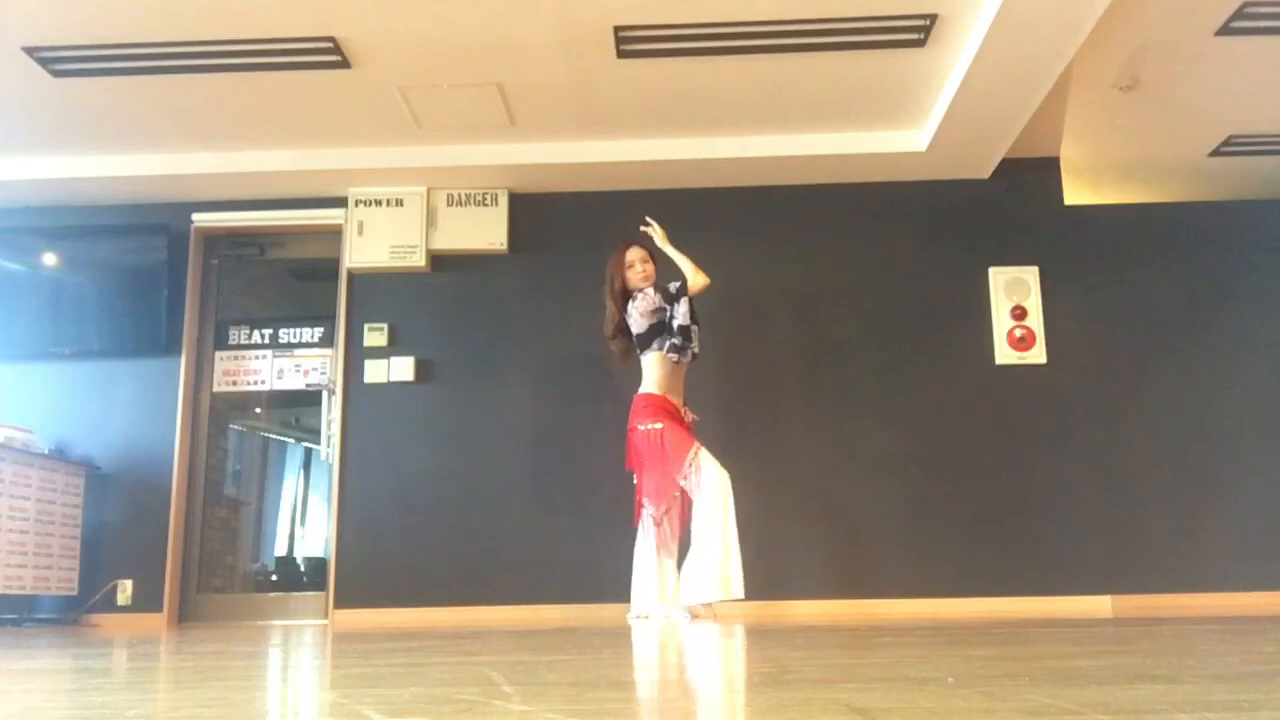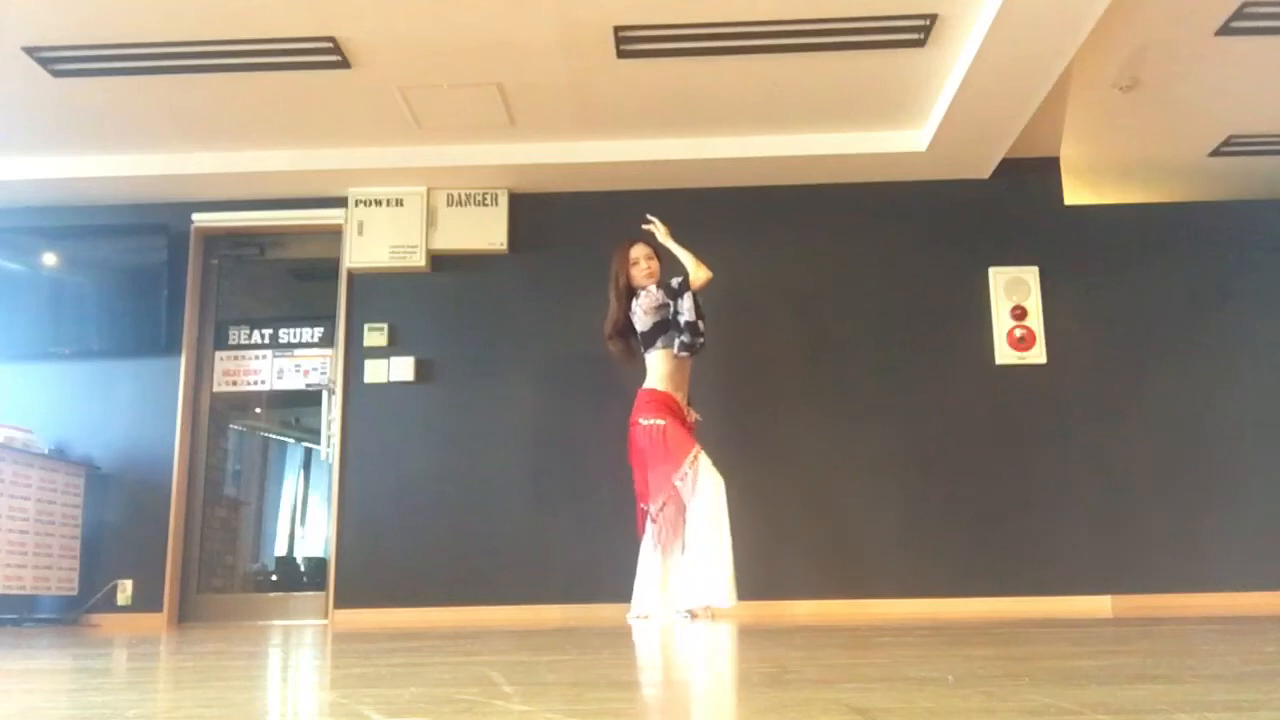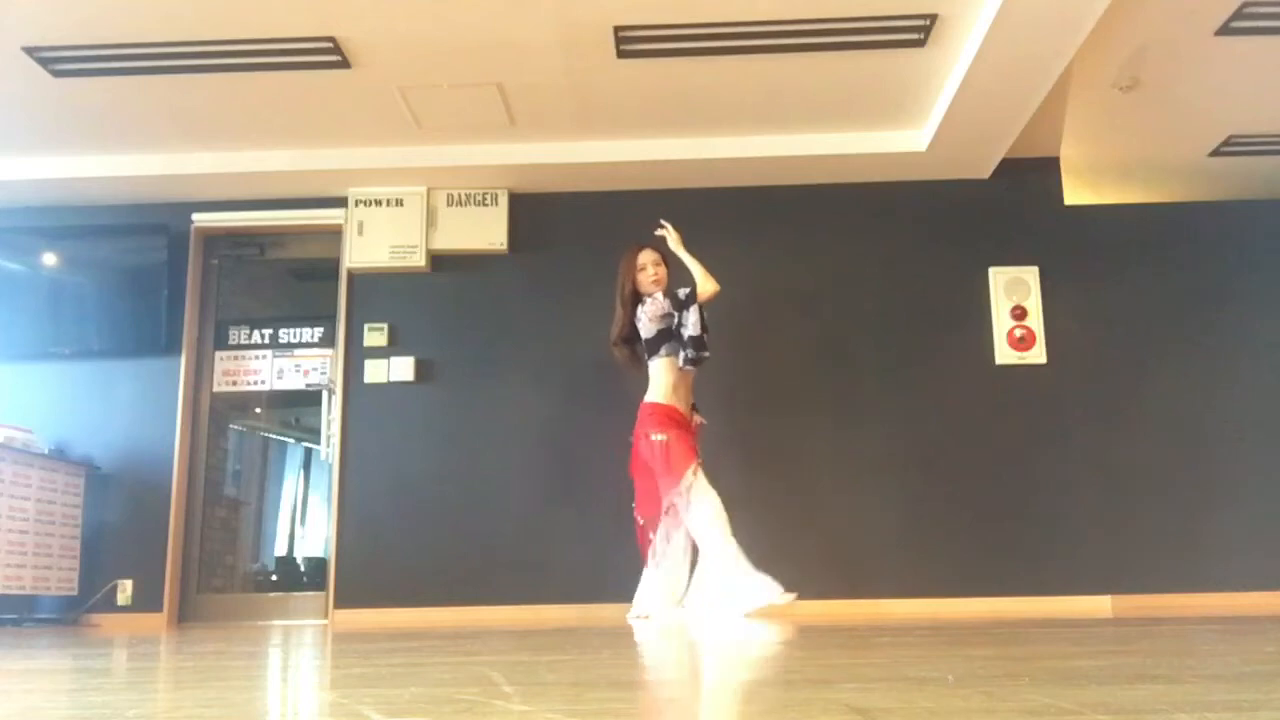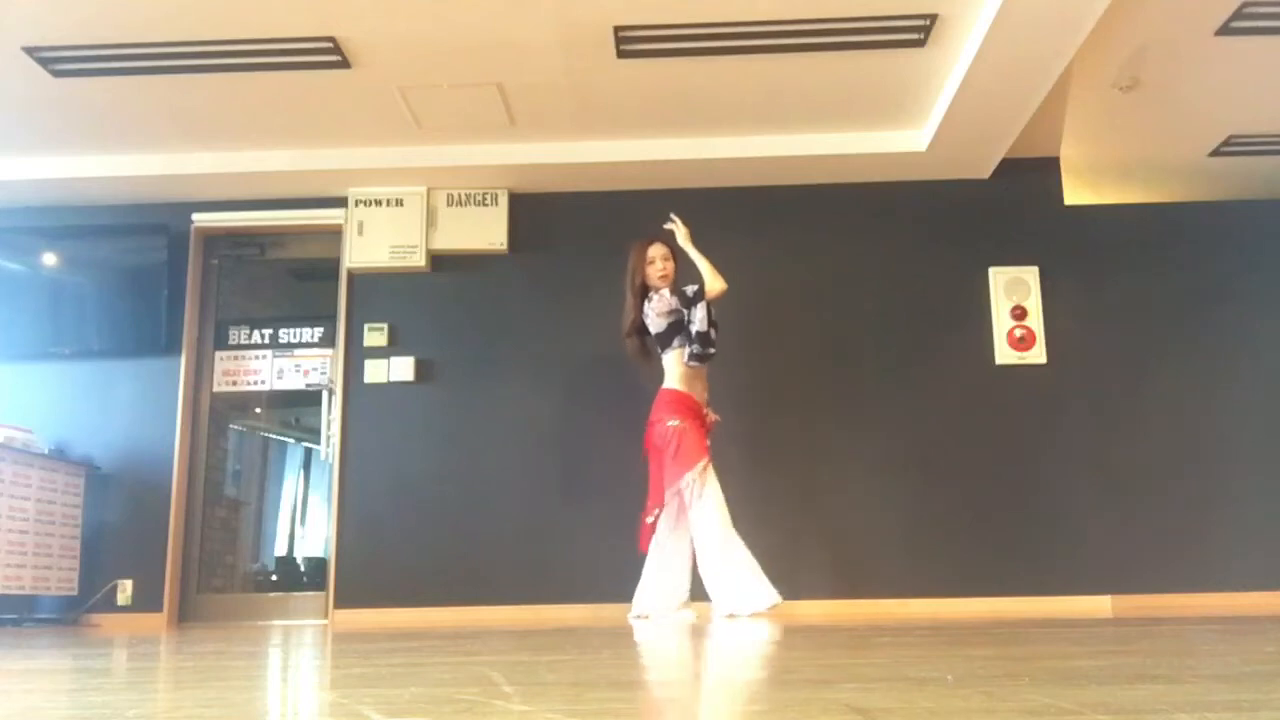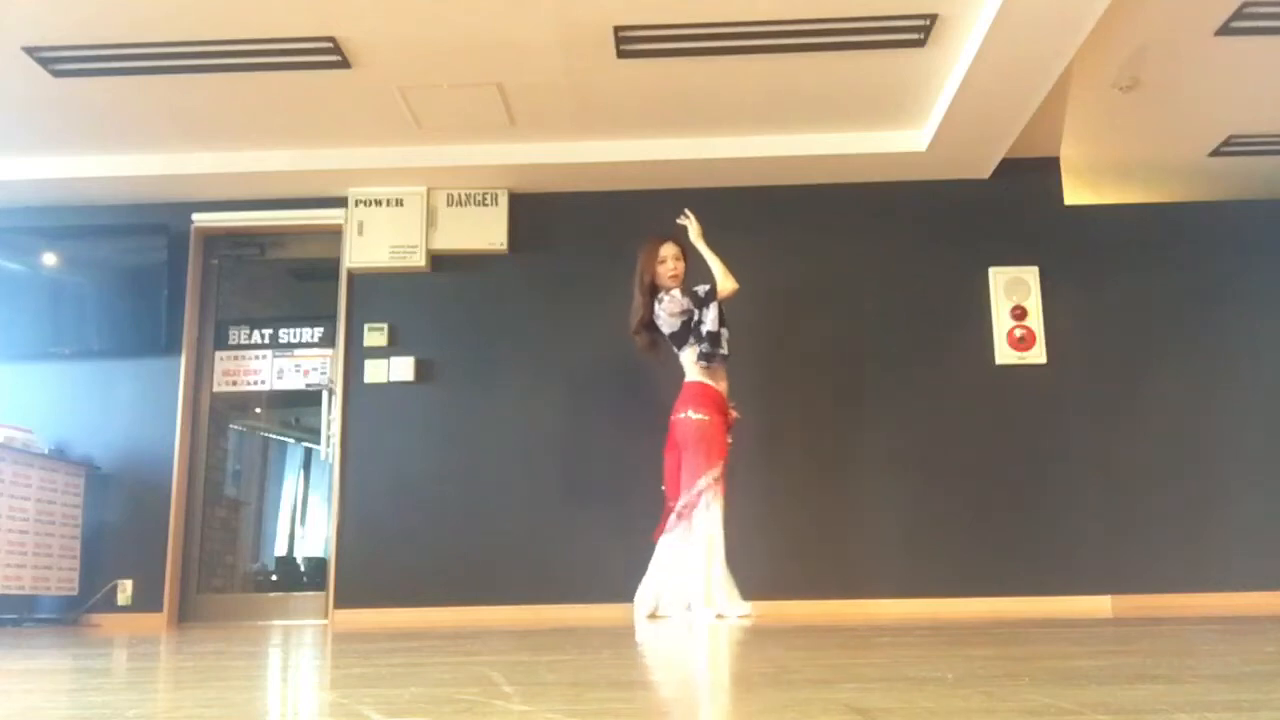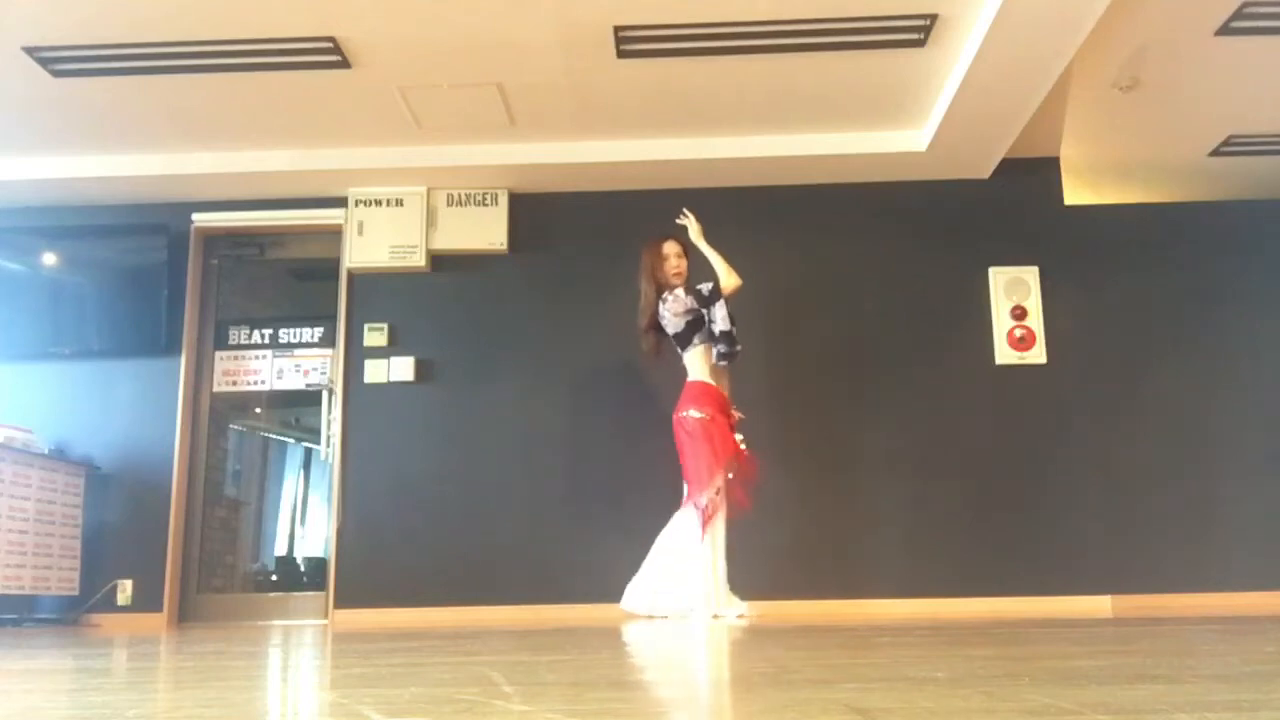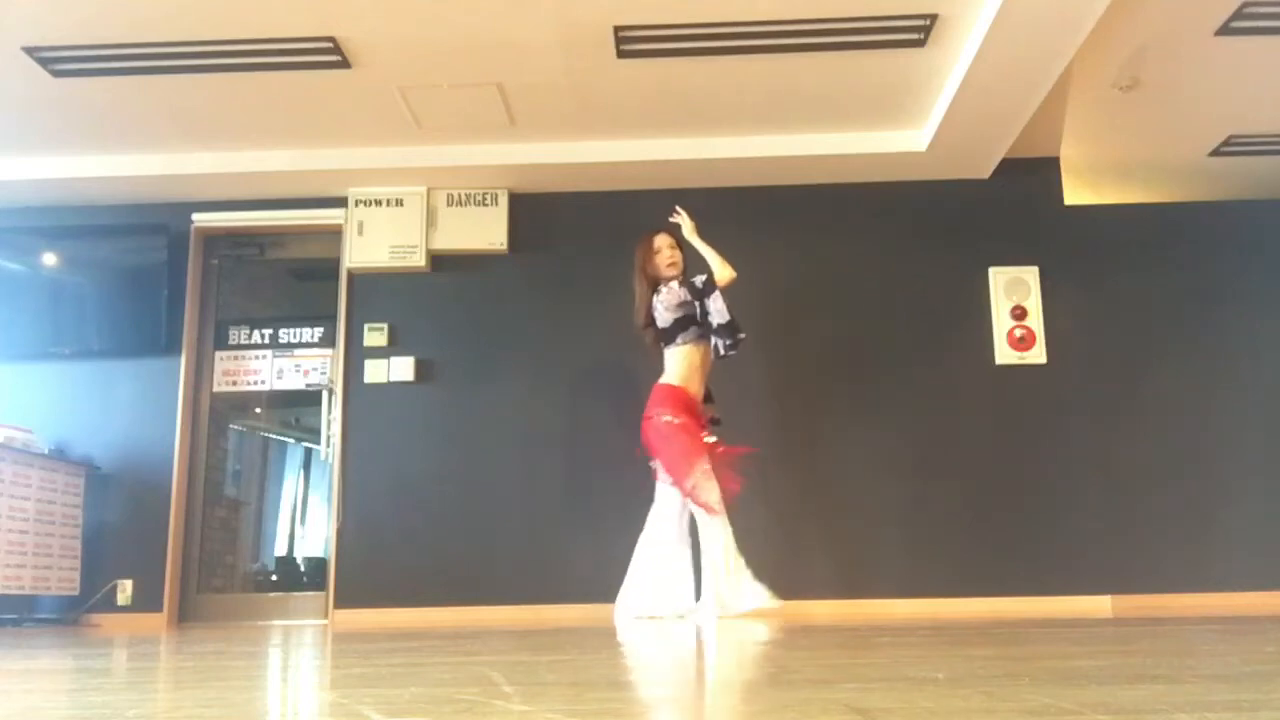
dt=0.2s
person 1, frame 1
left shoulder: (654, 307)
right shoulder: (641, 303)
right elbow: (699, 280)
right wrist: (667, 244)
left hip: (667, 416)
right hip: (653, 415)
left knee: (662, 511)
right knee: (712, 482)
left ankle: (657, 602)
right ankle: (703, 583)
person 1, frame 2
left shoulder: (659, 304)
right shoulder: (645, 301)
right elbow: (702, 275)
right wrist: (670, 240)
left hip: (668, 414)
right hip: (656, 412)
left knee: (666, 510)
right knee: (706, 487)
left ankle: (657, 601)
right ankle: (694, 591)
person 1, frame 3
left shoulder: (667, 312)
right shoulder: (649, 309)
right elbow: (709, 288)
right wrist: (680, 249)
left hip: (673, 422)
right hip: (661, 422)
left knee: (678, 516)
right knee: (703, 509)
left ankle: (655, 602)
right ankle: (741, 591)
person 1, frame 4
left shoulder: (672, 307)
right shoulder: (658, 303)
right elbow: (717, 286)
right wrist: (689, 244)
left hip: (686, 414)
right hip: (675, 412)
left knee: (679, 510)
right knee: (706, 507)
left ankle: (658, 602)
right ankle: (738, 595)
person 1, frame 5
left shoulder: (681, 304)
right shoulder: (668, 302)
right elbow: (728, 286)
right wrist: (700, 242)
left hip: (704, 408)
right hip: (699, 407)
left knee: (692, 506)
right knee: (704, 503)
left ankle: (664, 597)
right ankle: (710, 599)
person 1, frame 6
left shoulder: (685, 303)
right shoulder: (673, 302)
right elbow: (732, 282)
right wrist: (702, 241)
left hip: (708, 408)
right hip: (702, 405)
left knee: (699, 505)
right knee: (710, 502)
left ankle: (656, 594)
right ankle: (707, 598)
person 1, frame 7
left shoulder: (682, 297)
right shoulder: (667, 294)
right elbow: (726, 275)
right wrist: (695, 236)
left hip: (683, 409)
right hip: (670, 407)
left knee: (671, 506)
right knee: (707, 498)
left ankle: (646, 598)
right ankle: (724, 594)
